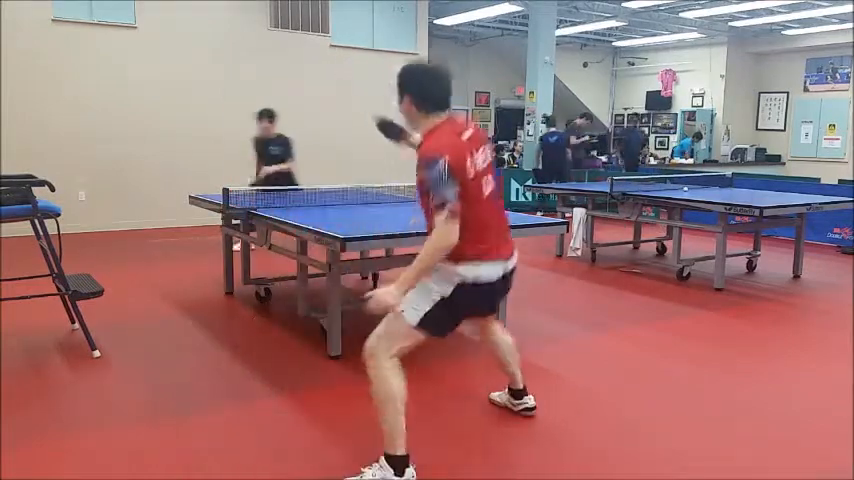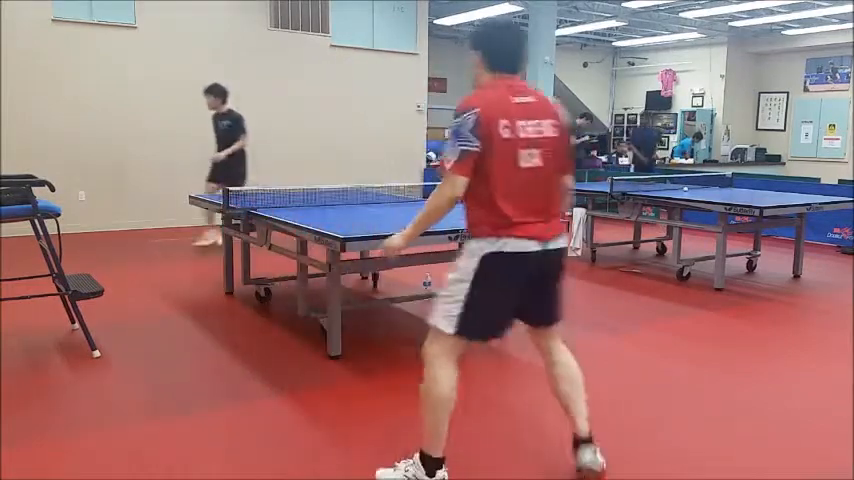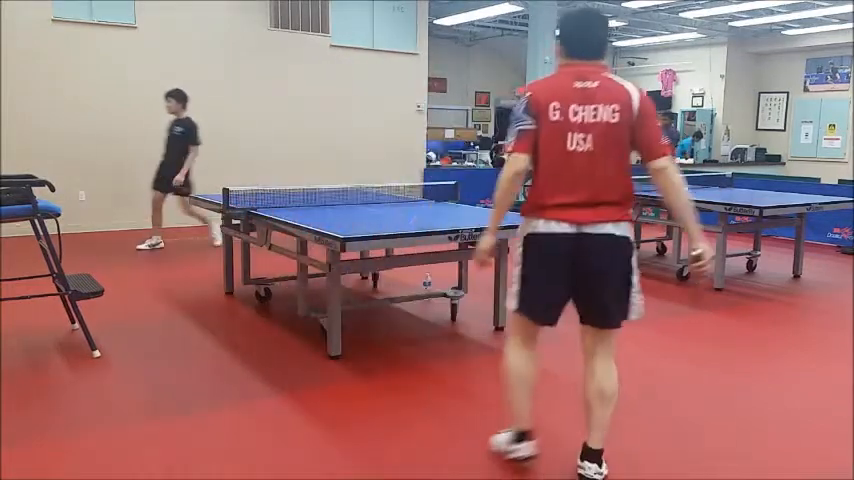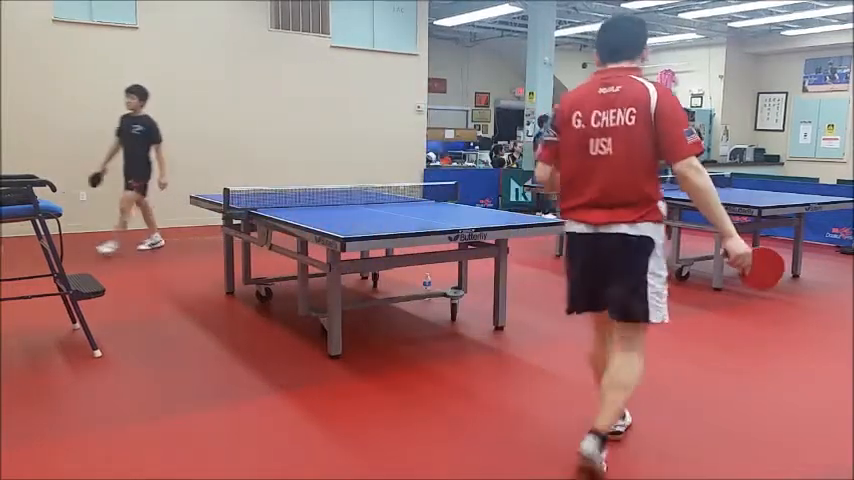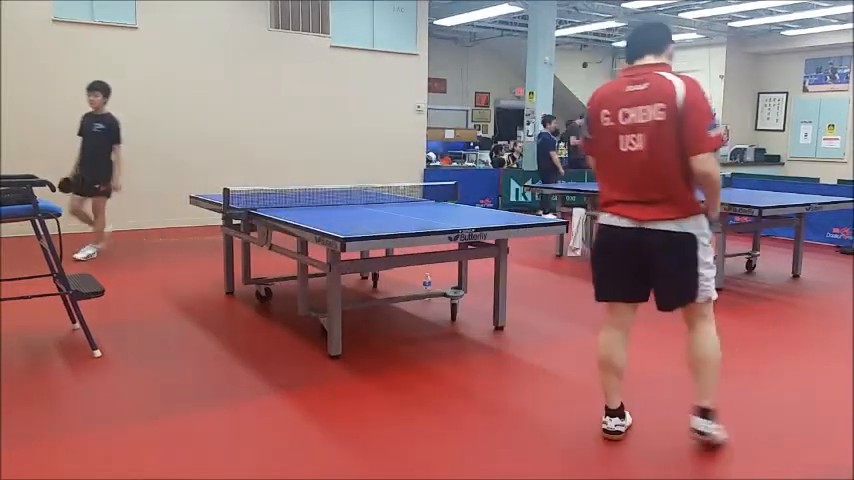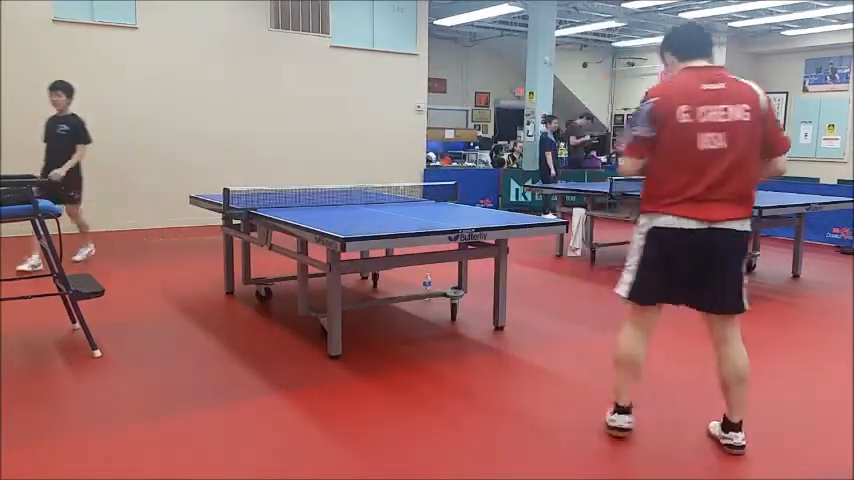
dt=0.3s
person 1, frame 1
left shoulder: (436, 155)
right shoulder: (474, 134)
left elbow: (446, 236)
left wrist: (399, 290)
left hip: (464, 271)
right hip: (499, 265)
left knee: (380, 354)
right knee: (487, 323)
right ankle: (519, 394)
person 1, frame 2
left shoulder: (476, 109)
right shoulder: (553, 110)
left elbow: (454, 188)
right elbow: (565, 184)
left wrist: (408, 234)
left hip: (497, 249)
right hip: (550, 247)
left knee: (439, 353)
right knee: (552, 346)
person 1, frame 3
left shoulder: (536, 95)
right shoulder: (632, 97)
left elbow: (515, 168)
right elbow: (664, 172)
left wrist: (491, 230)
right wrist: (696, 236)
left hip: (547, 232)
right hip: (609, 235)
left knee: (521, 336)
right knee: (600, 350)
left ankle: (520, 435)
person 1, frame 4
left shoulder: (569, 102)
right shoulder: (656, 96)
left elbow: (544, 175)
right elbow: (689, 172)
right wrist: (729, 235)
left hip: (582, 233)
right hip: (636, 232)
left knee: (604, 332)
right knee: (630, 345)
left ankle: (611, 418)
right ankle: (597, 437)
person 1, frame 5
left shoulder: (601, 98)
right shoulder: (684, 89)
right elbow: (704, 167)
right wrist: (713, 204)
left hip: (616, 225)
right hip: (676, 225)
left knee: (616, 323)
right knee: (701, 320)
left ankle: (614, 414)
right ankle: (706, 414)
person 1, frame 6
left shoulder: (661, 96)
right shoulder: (754, 96)
left elbow: (631, 166)
right elbow: (777, 166)
left wrist: (645, 165)
left hip: (668, 225)
right hip: (730, 229)
left knee: (637, 320)
right knee: (727, 333)
left ankle: (622, 411)
right ankle: (733, 428)
person 2, frame 1
left shoulder: (284, 141)
right shoulder: (258, 141)
left elbow: (290, 165)
left wrist: (273, 169)
right wrist: (256, 177)
left hip: (285, 182)
right hip: (266, 182)
person 2, frame 2
left shoulder: (235, 117)
right shoulder: (215, 117)
left elbow: (243, 142)
left wrist: (226, 153)
left hip: (235, 162)
right hip: (220, 162)
right knee: (208, 195)
right ankle: (212, 232)
person 2, frame 3
left shoulder: (189, 125)
right shoulder: (173, 124)
left elbow: (193, 152)
left wrist: (182, 173)
left hip: (179, 172)
right hip: (165, 169)
left knee: (187, 209)
right knee: (156, 203)
left ankle: (212, 227)
right ankle: (156, 239)
person 2, frame 4
left shoulder: (149, 124)
right shoulder: (124, 120)
left elbow: (158, 150)
right elbow: (117, 144)
left wrist: (162, 175)
right wrist: (105, 163)
left hip: (141, 171)
right hip: (129, 170)
left knee: (124, 205)
right knee: (142, 205)
left ankle: (113, 243)
right ankle: (155, 237)
person 2, frame 5
left shoulder: (111, 122)
right shoulder: (86, 118)
left elbow: (116, 151)
right elbow: (84, 144)
left wrist: (116, 177)
right wrist: (75, 168)
left hip: (102, 172)
right hip: (84, 171)
left knee: (98, 211)
right knee: (74, 208)
left ankle: (93, 247)
right ankle: (101, 234)
person 2, frame 6
left shoulder: (76, 123)
right shoulder: (50, 122)
left elbow: (81, 152)
right elbow: (50, 149)
left wrist: (64, 169)
left hip: (69, 177)
right hip: (49, 176)
left knee: (74, 215)
left ankle: (88, 245)
right ankle: (36, 259)
